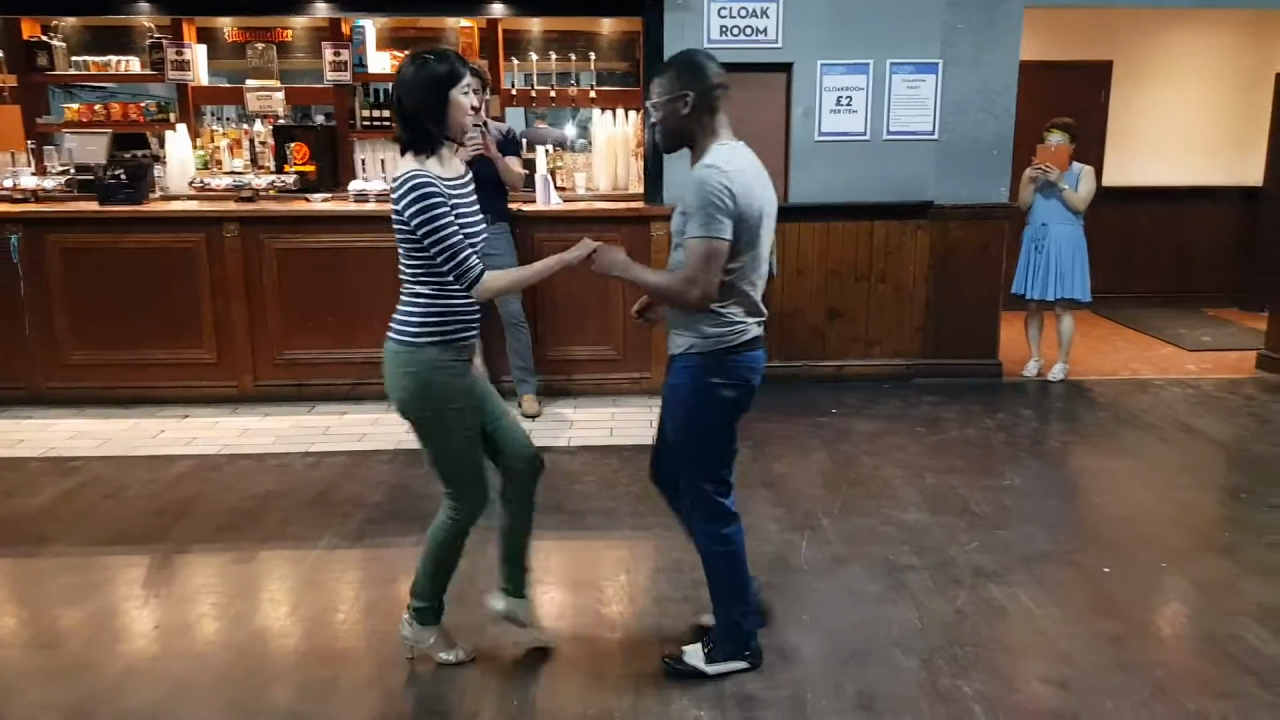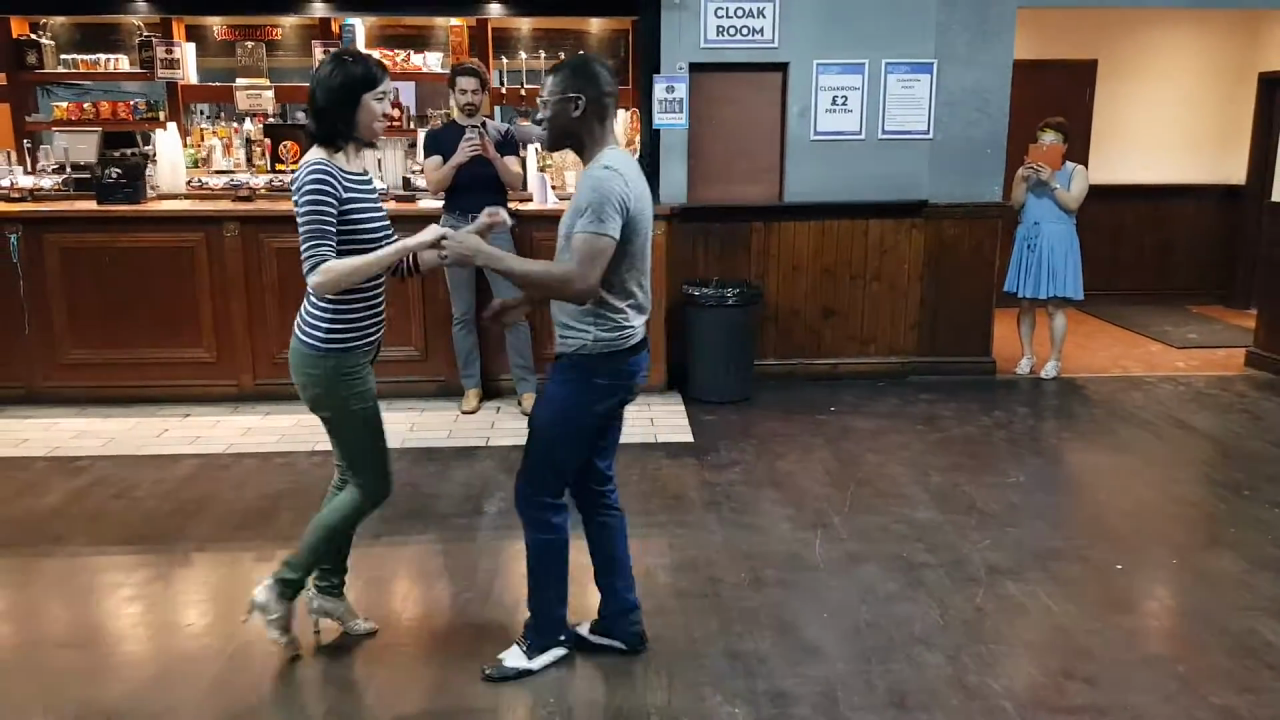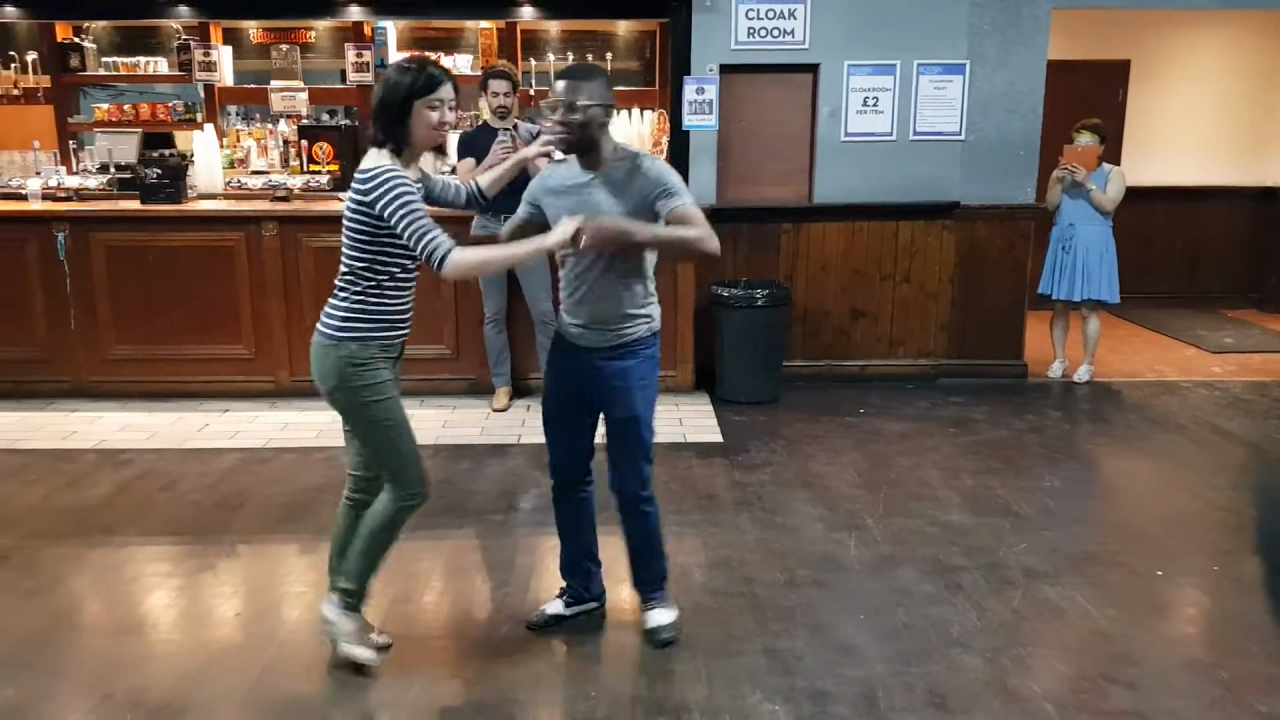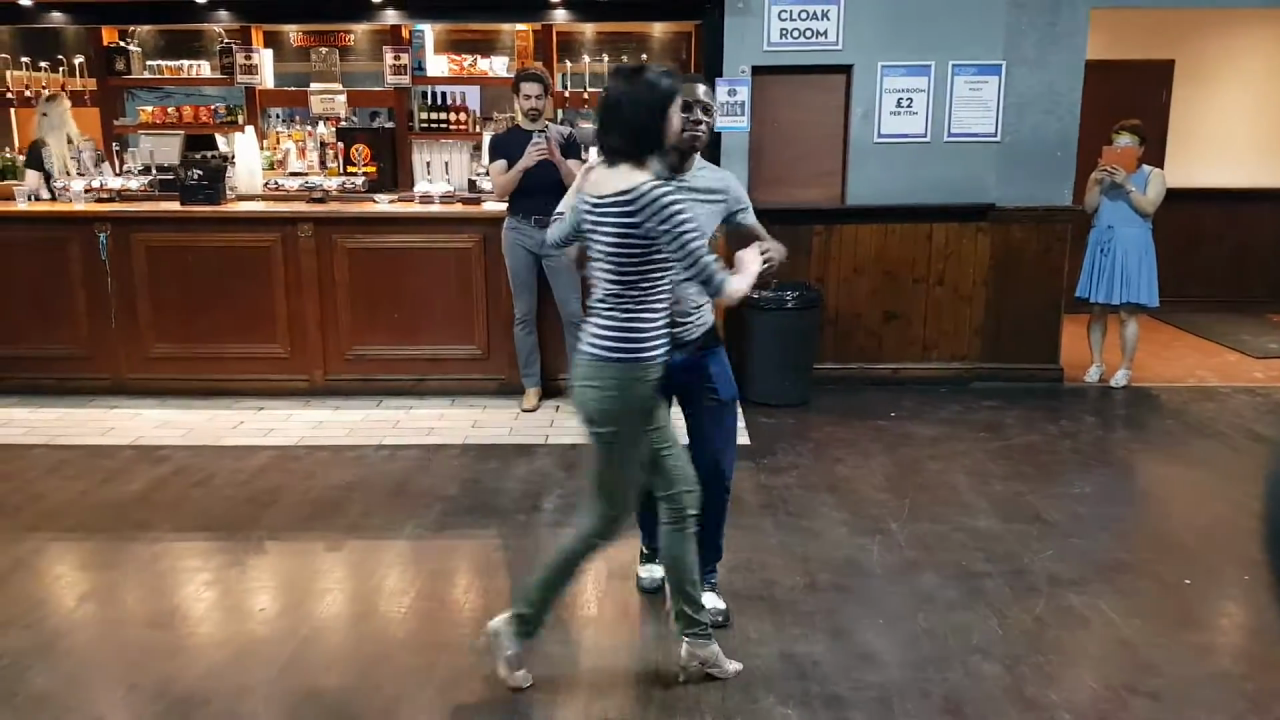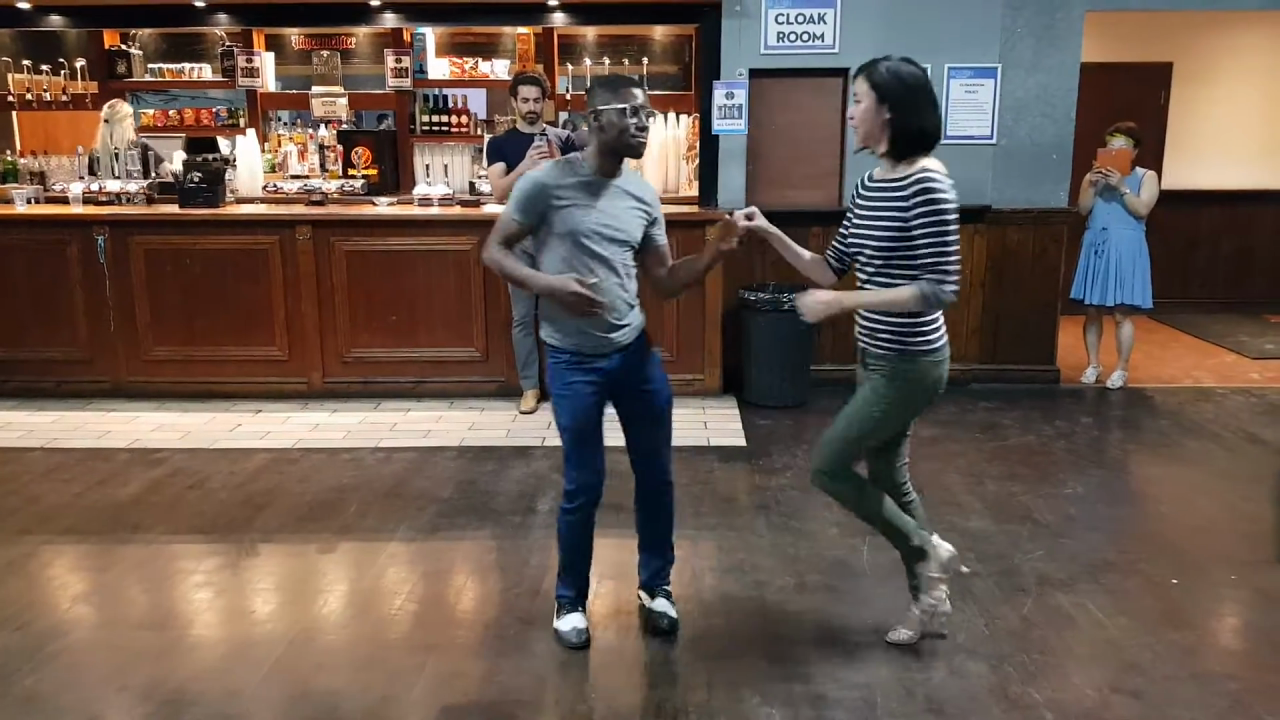
dt=0.7s
person 1, frame 1
left shoulder: (456, 169)
right shoulder: (419, 184)
right elbow: (475, 283)
right wrist: (565, 259)
left hip: (451, 357)
right hip: (425, 363)
left knee: (522, 462)
right knee: (466, 495)
left ankle: (512, 594)
right ankle: (422, 622)
person 1, frame 2
left shoulder: (356, 171)
right shoulder: (320, 174)
left elbow: (392, 263)
right elbow: (320, 277)
right wrist: (405, 244)
left hip: (348, 352)
right hip: (332, 357)
left knee: (354, 475)
right knee: (370, 483)
left ankle: (329, 594)
right ankle: (279, 591)
person 1, frame 3
left shoulder: (404, 174)
right shoulder: (381, 176)
left elbow: (467, 194)
right elbow: (448, 261)
left wrist: (524, 157)
right wrist: (543, 245)
left hip: (367, 353)
right hip: (351, 354)
left knee: (369, 481)
right knee: (409, 486)
left ankle: (344, 601)
right ankle: (344, 604)
person 1, frame 4
left shoulder: (594, 180)
right shoulder: (652, 194)
left elbow: (555, 238)
right elbow: (720, 288)
right wrist: (750, 265)
left hip: (618, 369)
right hip: (624, 376)
left knee: (681, 499)
right knee: (606, 518)
left ankle: (696, 641)
right ankle: (516, 628)
person 1, frame 5
left shoulder: (929, 183)
right shoulder: (871, 183)
left elbow: (941, 288)
right elbow: (831, 267)
left wrist: (840, 304)
right wrist: (768, 234)
left hip: (910, 361)
right hip: (878, 356)
left knee: (829, 468)
right knee: (887, 479)
left ankle: (928, 551)
right ankle: (926, 594)
person 2, frame 1
left shoulder: (709, 177)
right shoulder: (745, 164)
left elbow: (698, 291)
left wrist: (623, 268)
right wrist: (667, 293)
left hip: (711, 362)
right hip: (728, 352)
left knee: (706, 499)
right knee: (673, 476)
left ankle: (735, 643)
right ankle: (744, 604)
person 2, frame 2
left shoulder: (605, 179)
right shoulder: (616, 169)
left elbow: (579, 282)
left wrist: (486, 255)
right wrist: (527, 298)
left hip: (593, 363)
right hip: (612, 356)
left knee: (538, 494)
right knee: (593, 488)
left ankle: (544, 634)
right ankle: (620, 622)
person 2, frame 3
left shoulder: (648, 174)
right shoulder: (549, 179)
left elbow: (707, 243)
right elbow: (506, 246)
left wrist: (631, 232)
left hip: (628, 350)
right hip: (570, 348)
left knee: (630, 483)
right knee: (567, 477)
left ankle: (656, 593)
right ankle: (581, 589)
person 2, frame 4
left shoulder: (723, 185)
left elbow: (769, 244)
left wrist: (763, 254)
left hip: (703, 344)
left knee: (716, 468)
left ankle: (704, 577)
right ankle: (653, 553)
person 2, frame 5
left shoulder: (643, 194)
right shoulder: (547, 181)
left elbow: (667, 282)
right elbow: (494, 250)
left wrist: (716, 251)
right wrist: (547, 284)
left hip: (635, 351)
right hip: (572, 359)
left knee: (656, 473)
right knee: (584, 486)
left ankle: (655, 585)
right ankle: (570, 599)
person 3, frame 1
left shoulder: (504, 133)
left elbow: (517, 183)
left wrist: (495, 156)
right wrist: (460, 158)
left hip: (496, 229)
left knee: (513, 313)
left ankle: (527, 389)
person 3, frame 2
left shoulder: (503, 133)
right shoulder: (437, 136)
left elbow: (516, 182)
right elbow: (433, 185)
left wrist: (493, 156)
right wrist: (457, 159)
left hip: (496, 228)
right hip: (456, 228)
right knee: (462, 313)
left ankle: (526, 387)
right ankle: (471, 386)
person 3, frame 3
left shoulder: (533, 134)
right shoulder: (471, 138)
right elbow: (465, 186)
left wrist: (524, 158)
right wrist: (489, 162)
right hip: (487, 229)
left knee: (543, 311)
right knee: (494, 313)
right ankle: (502, 385)
person 3, frame 4
left shoulder: (566, 137)
right shoulder: (502, 140)
left elbow: (577, 184)
right elbow: (499, 189)
left wrist: (557, 158)
right wrist: (524, 162)
right hip: (518, 232)
left knee: (572, 313)
right knee: (524, 314)
right ankle: (531, 384)
person 3, frame 5
left shoulder: (563, 138)
right shoulder: (500, 143)
right elbow: (499, 192)
left wrist: (558, 162)
right wrist: (525, 166)
right knee: (522, 315)
right ankle: (530, 386)
person 4, frame 1
left shoulder: (1084, 172)
right shoulder: (1032, 171)
left elbow: (1080, 205)
right elbow: (1023, 205)
left wrist: (1060, 183)
right wrist: (1032, 182)
left hip: (1065, 242)
right hip: (1035, 240)
left knee: (1063, 307)
right knee: (1033, 305)
left ankle: (1062, 362)
right ankle: (1035, 358)
person 4, frame 2
left shoulder: (1076, 171)
right shoulder: (1025, 170)
left elbow: (1072, 204)
right elbow: (1015, 203)
left wrist: (1052, 182)
right wrist: (1024, 181)
left hip: (1057, 241)
right hip: (1028, 239)
left knee: (1055, 305)
right knee: (1026, 303)
left ankle: (1055, 360)
right ankle: (1027, 356)
person 4, frame 3
left shoulder: (1113, 173)
right shoulder: (1062, 171)
left elbow: (1108, 206)
right elbow: (1050, 205)
left wrist: (1087, 183)
right wrist: (1059, 182)
left hip: (1093, 244)
right hip: (1064, 241)
left knee: (1089, 309)
right knee: (1060, 306)
left ankle: (1087, 363)
right ankle: (1059, 359)
person 4, frame 4
left shoulder: (1153, 175)
right shoulder: (1100, 173)
left elbow: (1148, 208)
right elbow: (1088, 208)
left wrist: (1127, 185)
right wrist: (1097, 183)
left hip: (1132, 246)
right hip: (1102, 244)
left knee: (1128, 313)
right knee: (1097, 310)
left ankle: (1126, 368)
right ankle: (1096, 363)
person 4, frame 5
left shoulder: (1146, 177)
right shoulder: (1094, 175)
left elbow: (1142, 210)
right elbow: (1083, 209)
left wrist: (1122, 187)
right wrist: (1092, 185)
left hip: (1126, 248)
right hip: (1096, 245)
left knee: (1122, 314)
right knee: (1092, 311)
left ankle: (1122, 369)
right ankle: (1093, 365)
